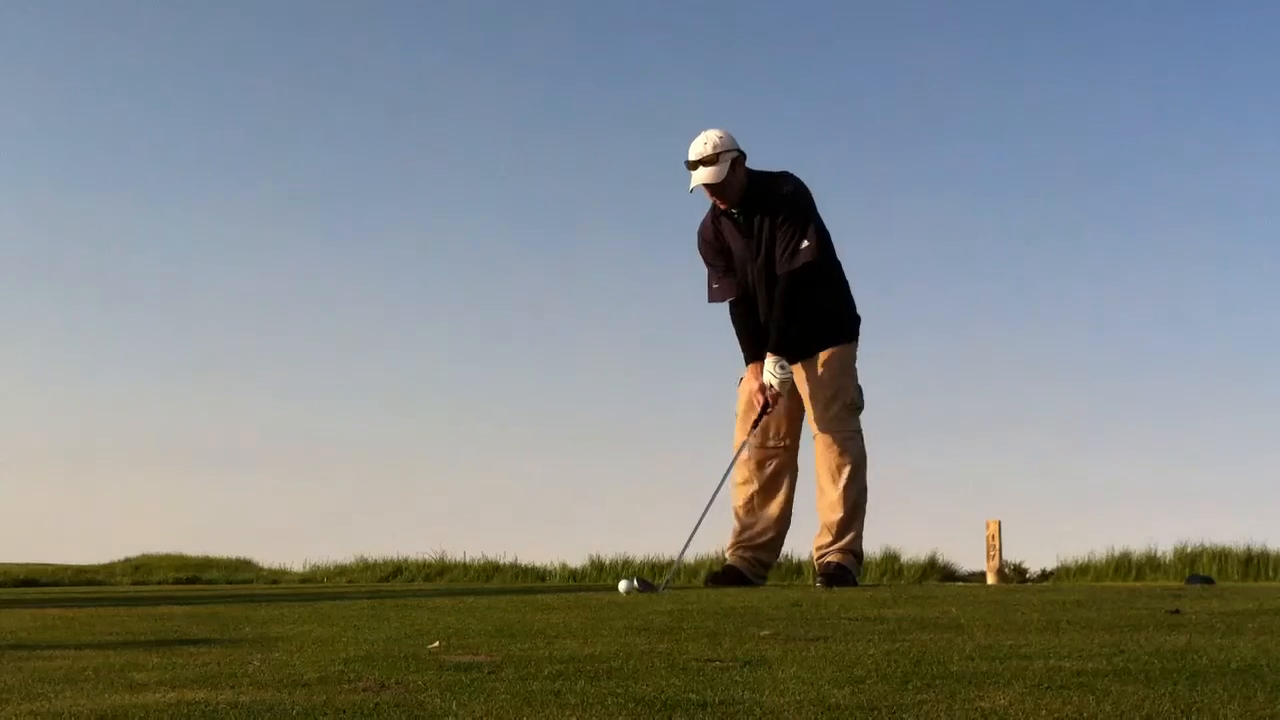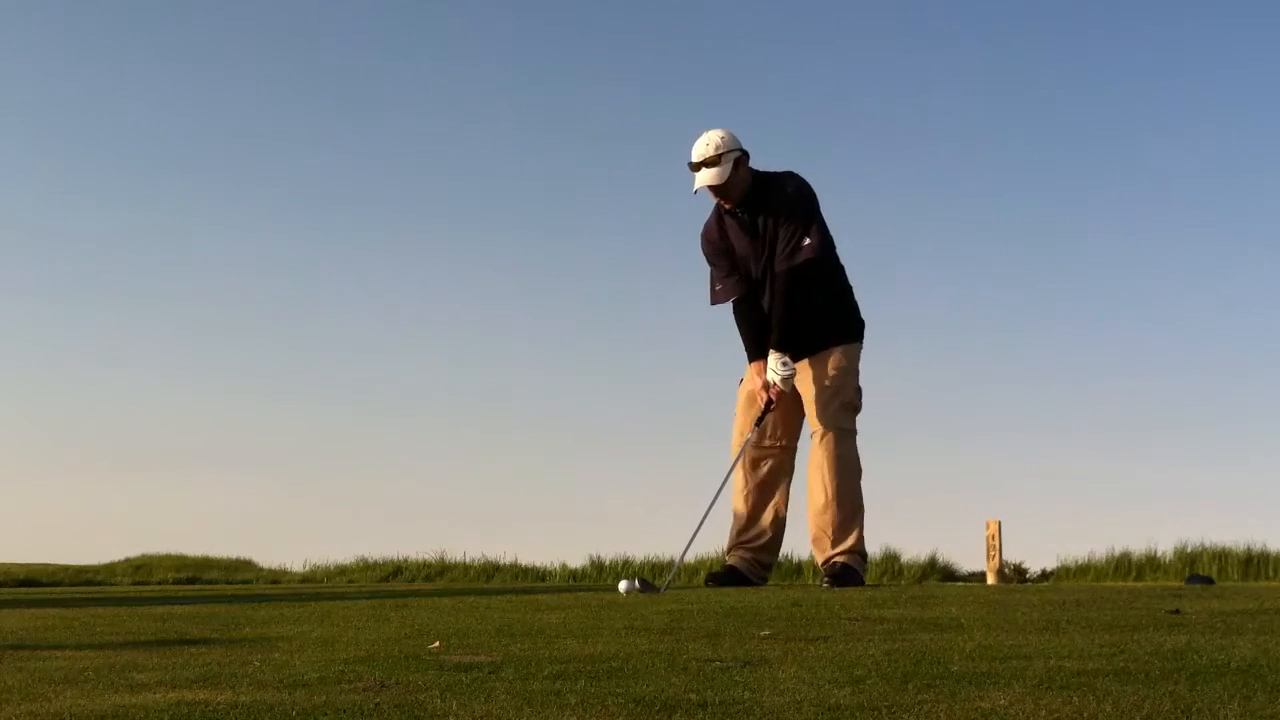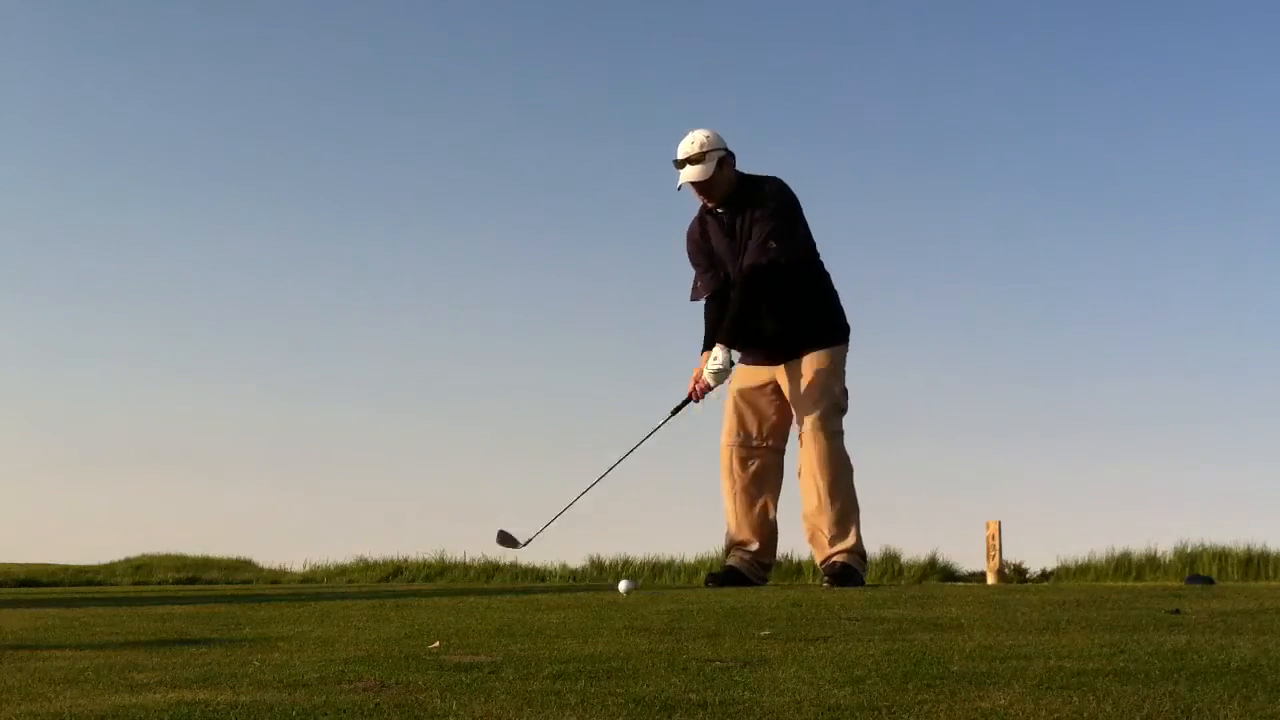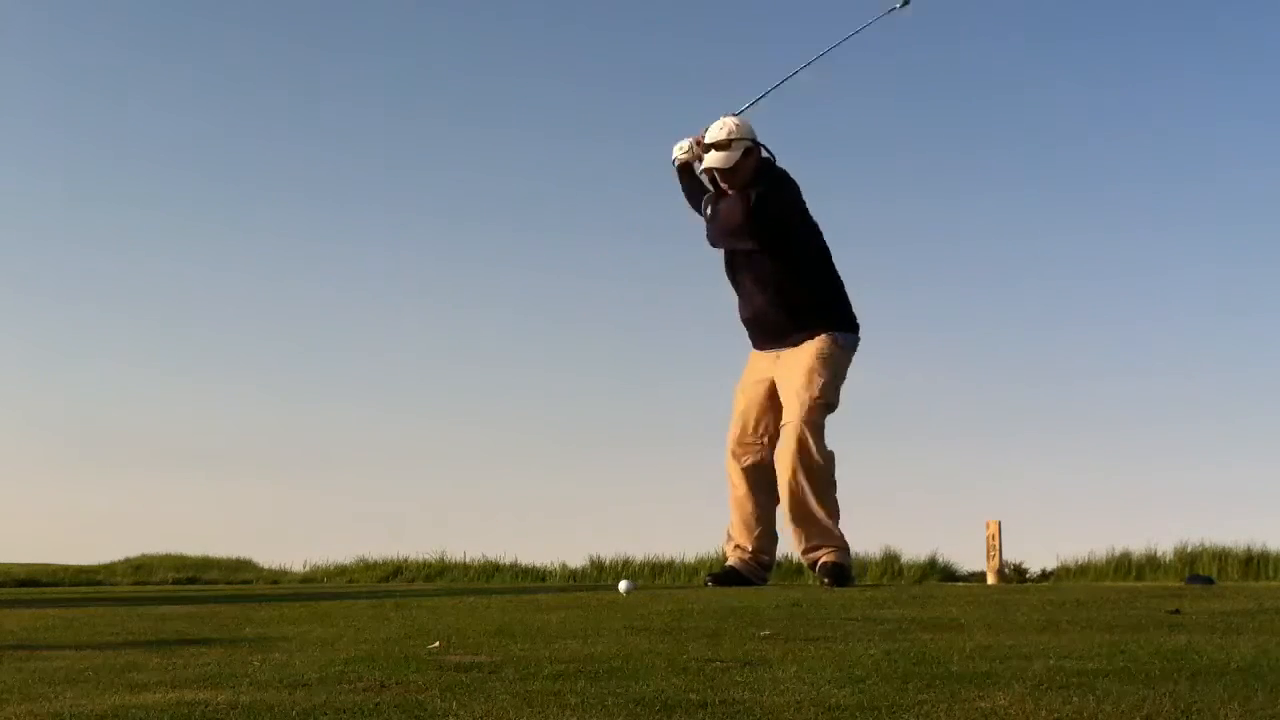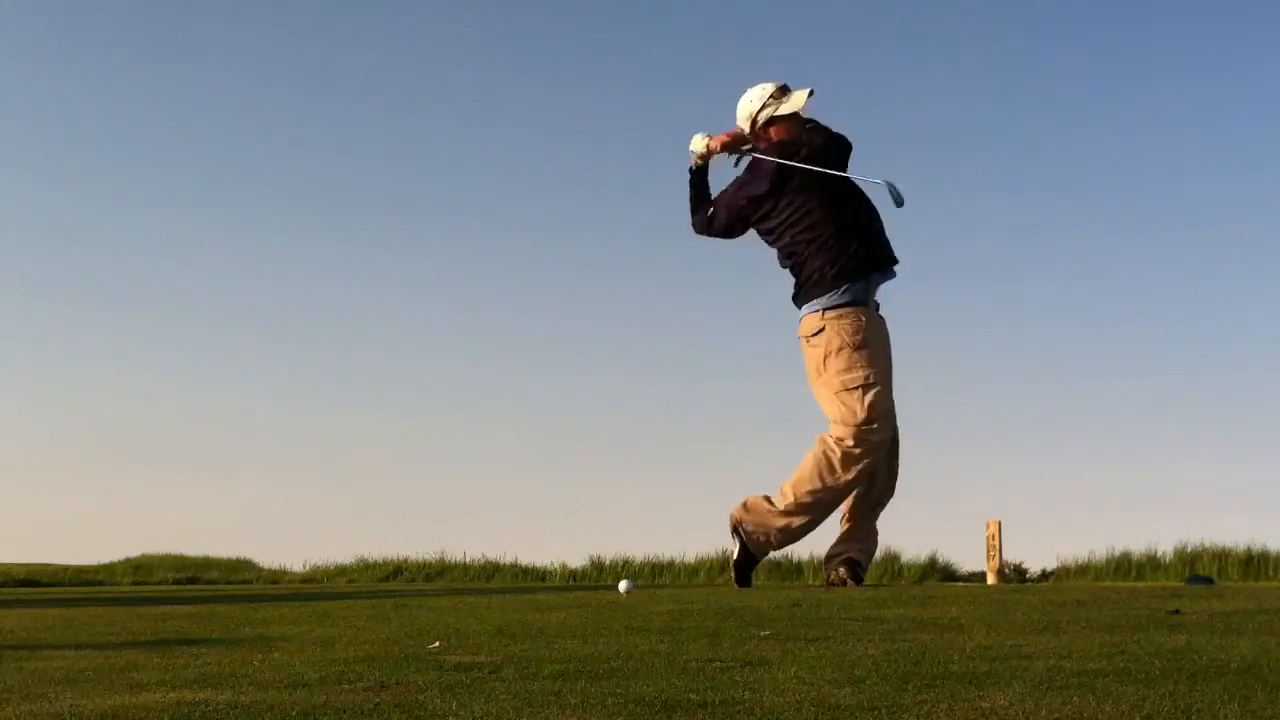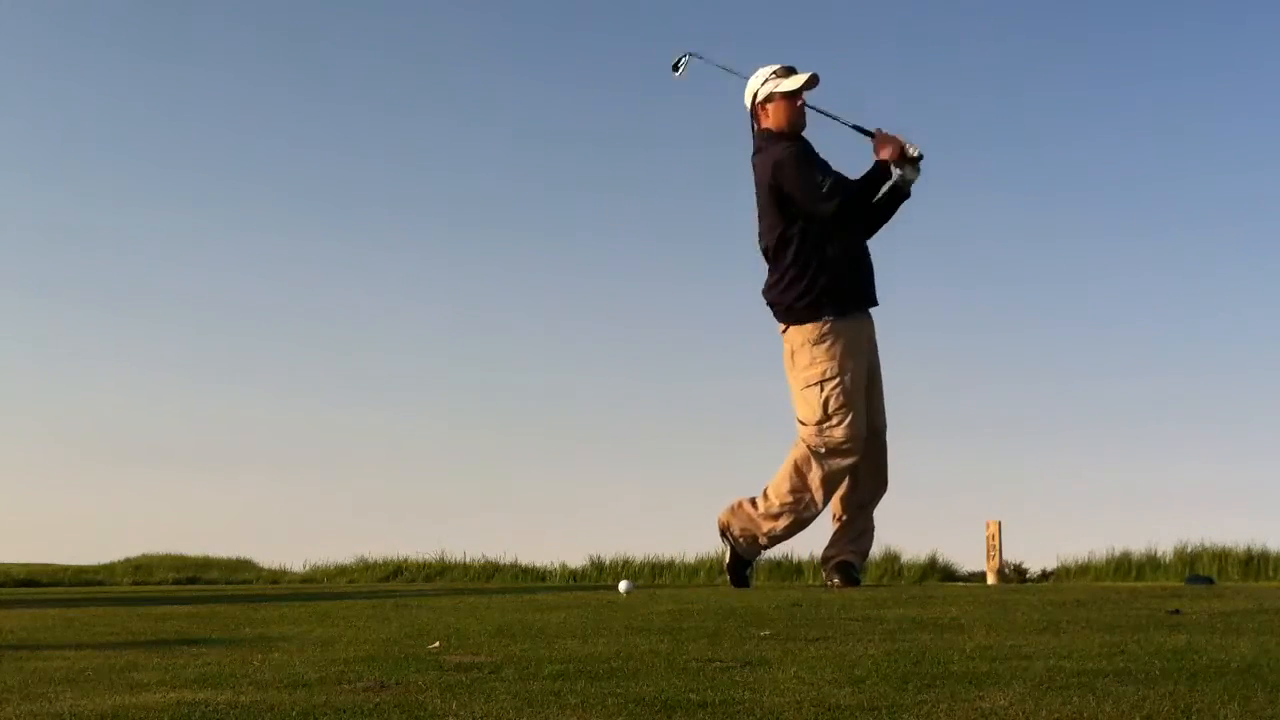
dt=0.7s
person 1, frame 1
left shoulder: (787, 194)
right shoulder: (711, 231)
left elbow: (795, 279)
right elbow: (738, 301)
left wrist: (777, 355)
right wrist: (754, 365)
left hip: (824, 337)
right hip: (765, 348)
left knee: (835, 439)
right knee: (759, 449)
left ankle: (838, 558)
right ankle: (748, 560)
person 1, frame 2
left shoulder: (792, 193)
right shoulder: (715, 231)
left elbow: (796, 275)
right elbow: (742, 299)
left wrist: (780, 351)
right wrist: (757, 361)
left hip: (827, 338)
right hip: (767, 349)
left knee: (830, 434)
right knee: (755, 444)
left ankle: (842, 558)
right ankle: (748, 559)
person 1, frame 3
left shoulder: (771, 197)
right shoulder: (699, 231)
left elbow: (757, 275)
right elbow: (716, 296)
left wrist: (725, 350)
right wrist: (711, 352)
left hip: (812, 342)
right hip: (755, 353)
left knee: (819, 437)
right knee: (742, 447)
left ankle: (841, 556)
right ankle: (749, 558)
person 1, frame 4
left shoulder: (771, 195)
right shoulder: (742, 191)
left elbow: (719, 225)
right elbow: (714, 209)
left wrist: (698, 183)
right wrist: (689, 167)
left hip: (817, 336)
right hip: (771, 345)
left knee: (798, 437)
right knee: (745, 448)
left ankle: (827, 556)
right ankle: (749, 557)
person 1, frame 5
left shoulder: (749, 185)
right shoulder: (812, 154)
left elbow: (705, 222)
left wrist: (699, 164)
right wrist: (743, 142)
left hip: (840, 313)
right hip: (841, 314)
left knee: (879, 440)
right knee: (857, 434)
left ankle: (850, 556)
right ankle: (758, 527)
person 1, frame 6
left shoulder: (798, 159)
right shoulder: (783, 157)
left elbow: (852, 228)
right elbow: (843, 205)
left wrist: (900, 184)
right wrist: (885, 163)
left hip: (850, 314)
right hip: (818, 319)
left knee: (868, 441)
right knee: (834, 438)
left ankle: (846, 557)
right ankle: (746, 531)
